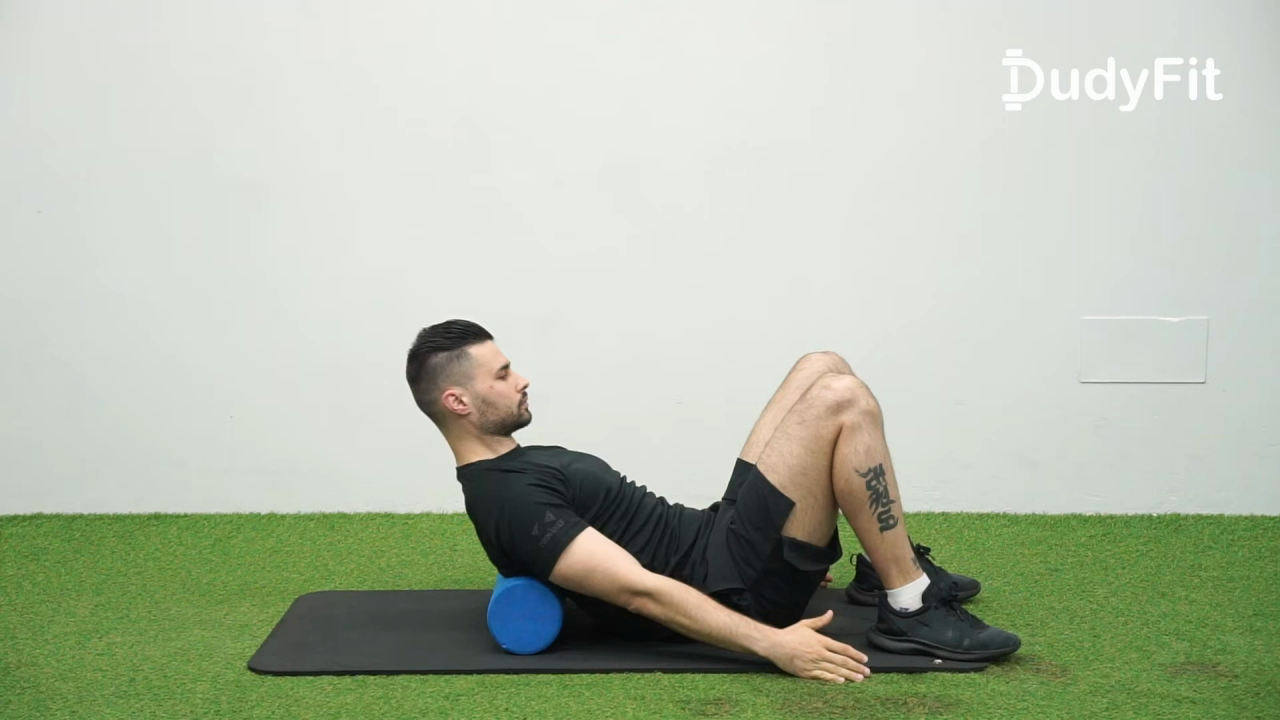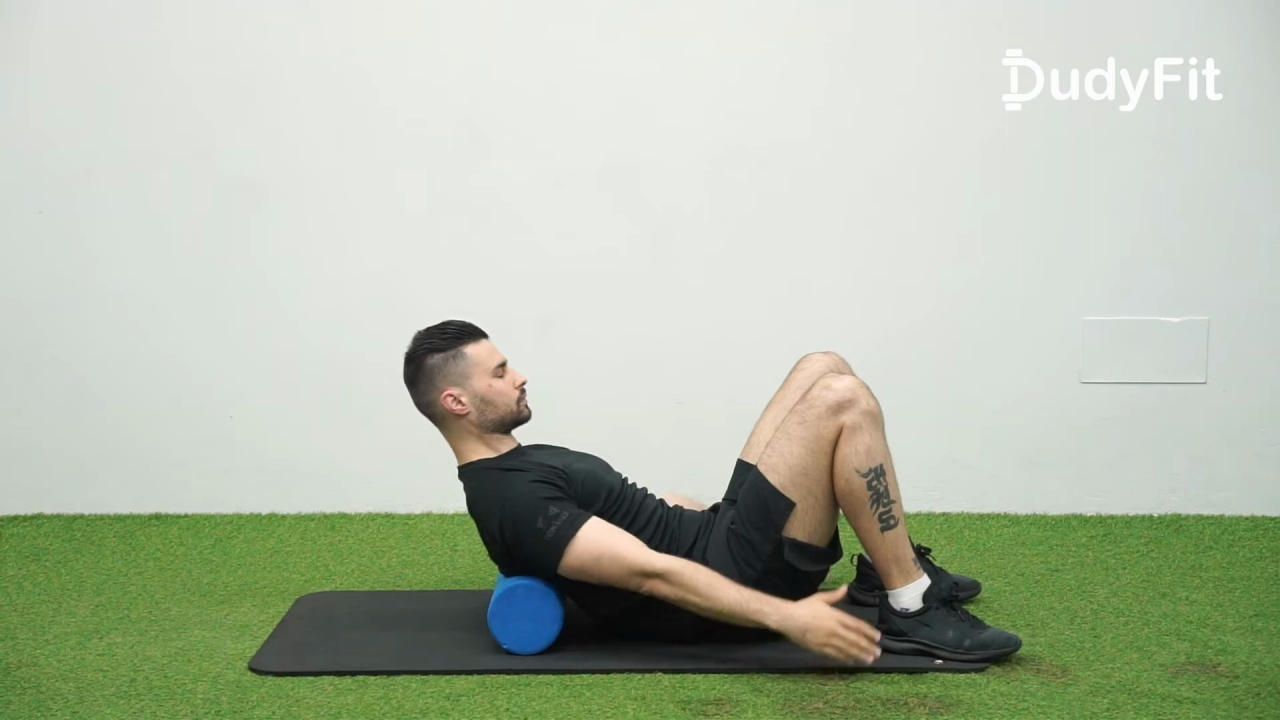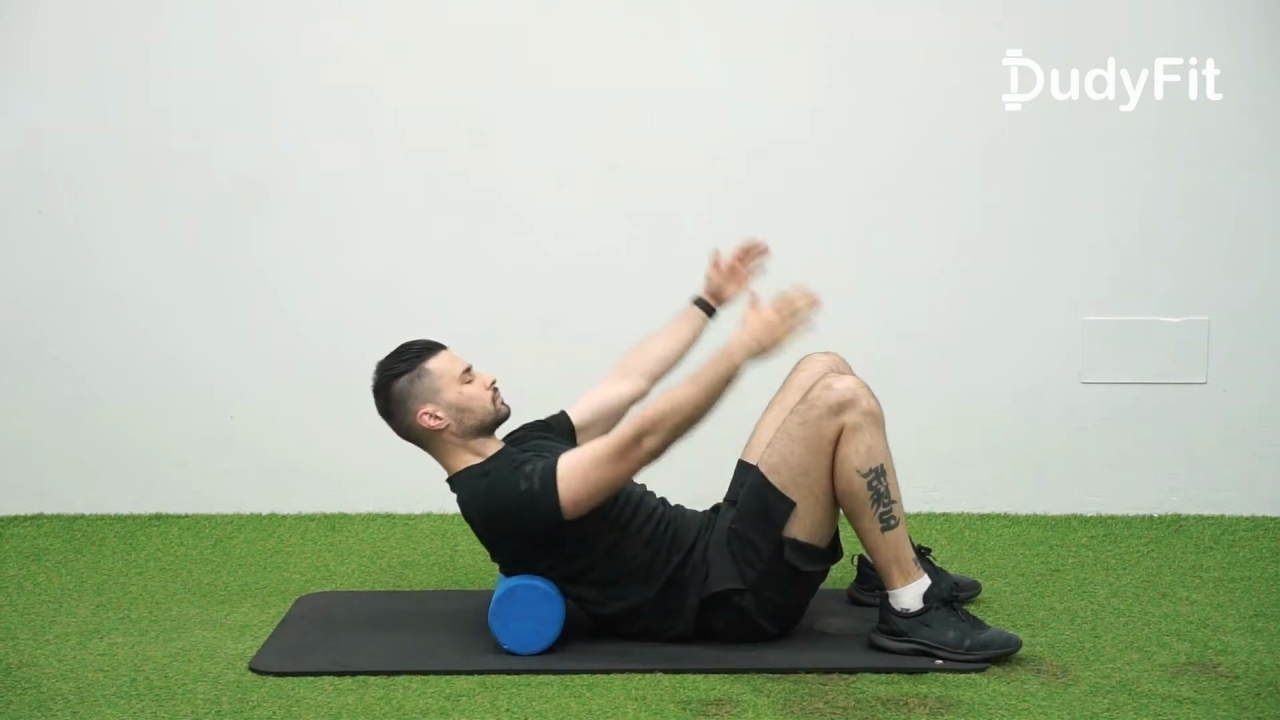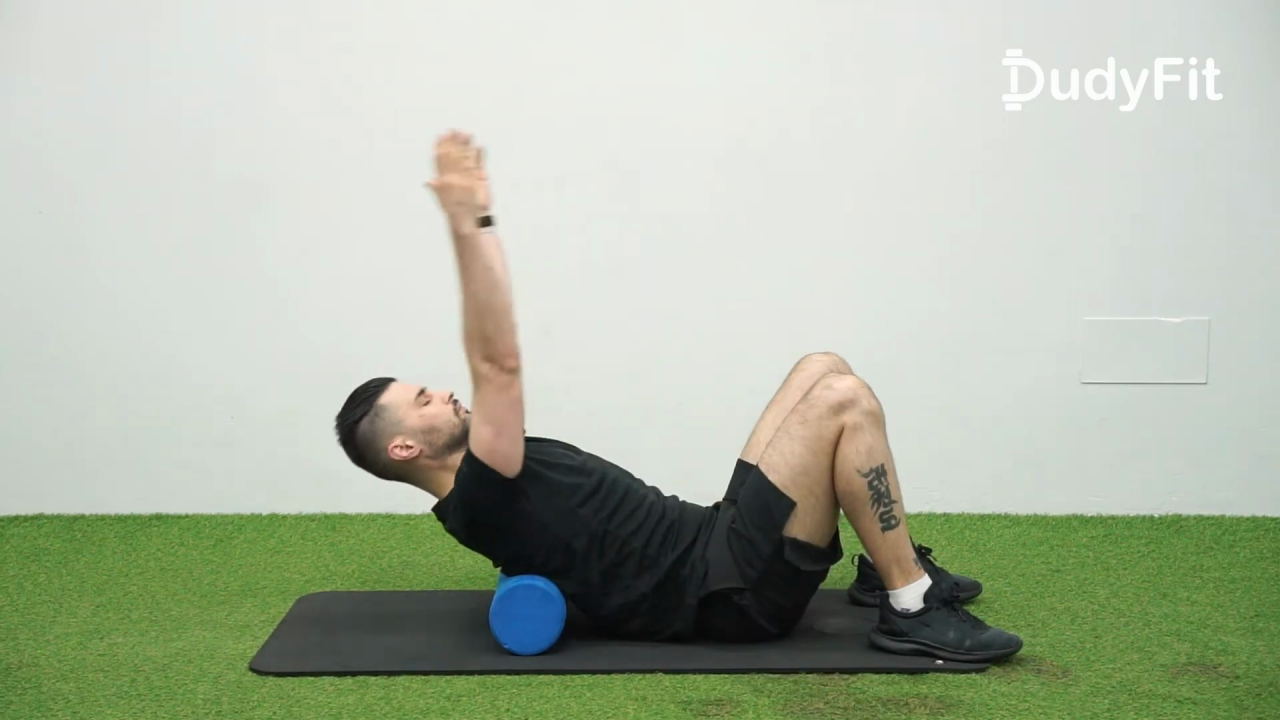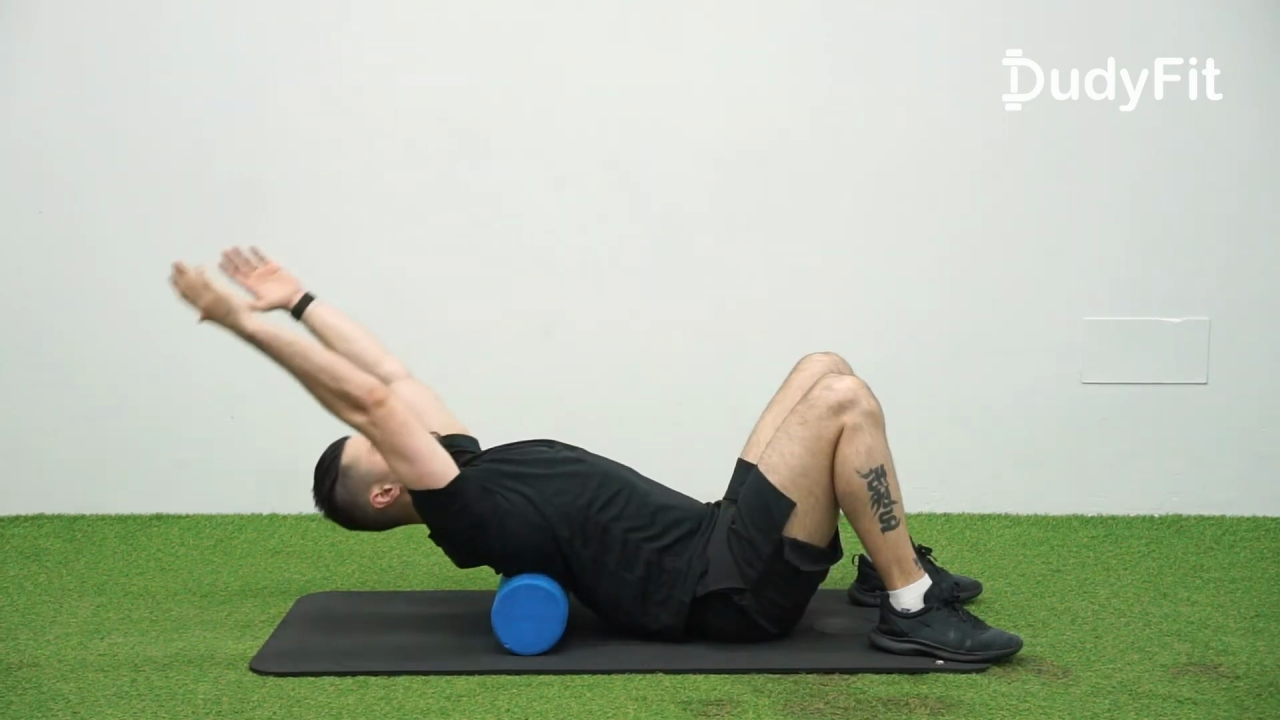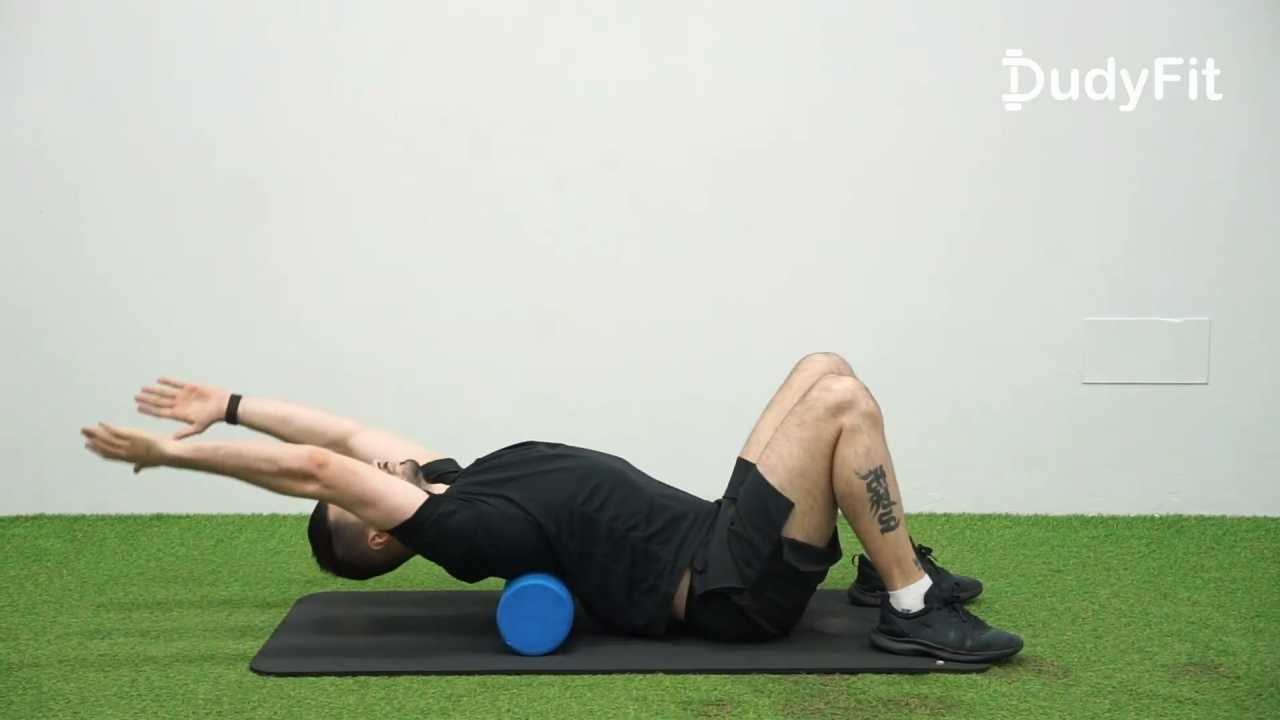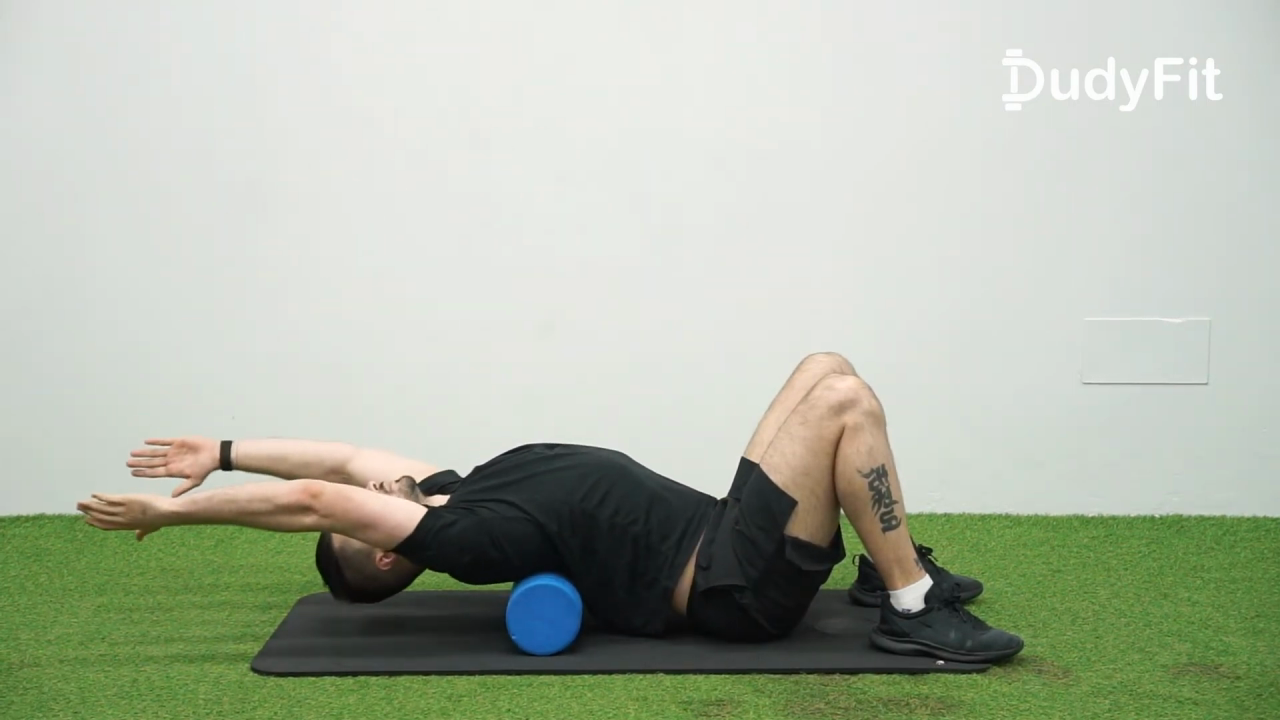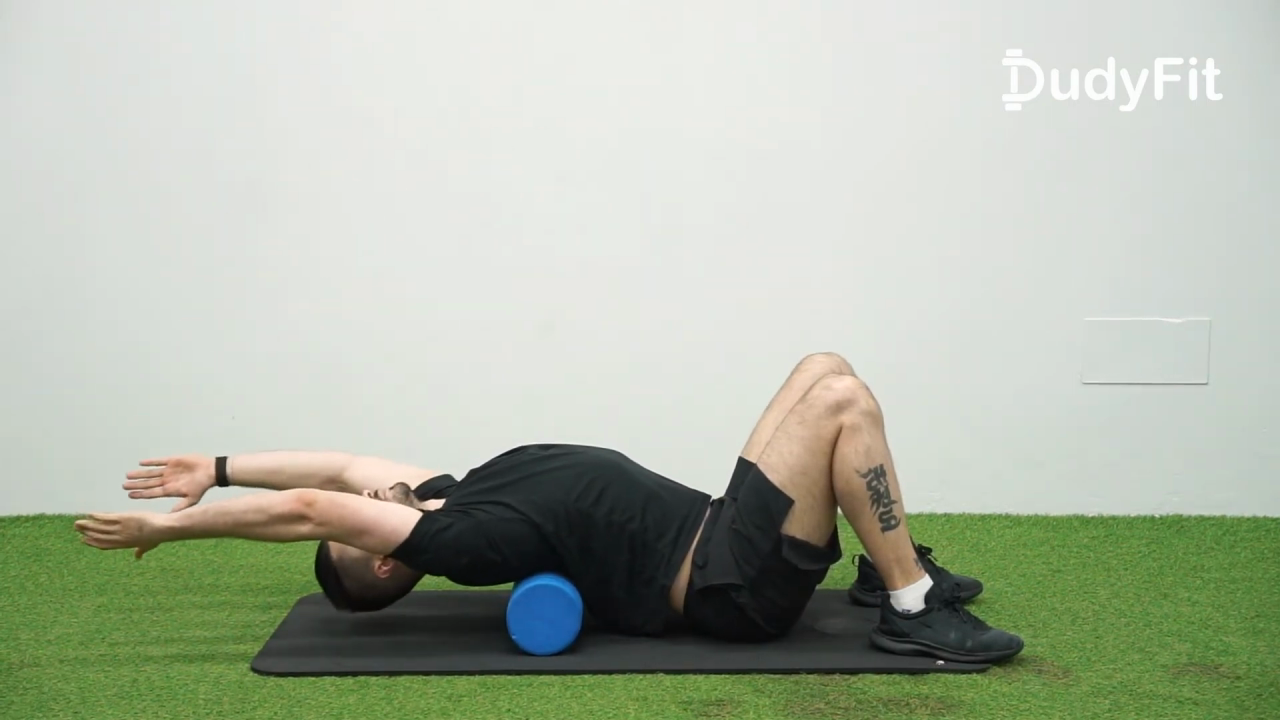
dt=0.4s
person 1, frame 1
left shoulder: (524, 468)
right shoulder: (509, 500)
right elbow: (641, 590)
right wrist: (773, 644)
left hip: (718, 539)
right hip: (738, 583)
left knee: (824, 370)
right knee: (845, 402)
left ankle: (890, 568)
right ankle: (911, 609)
person 1, frame 2
left shoulder: (523, 467)
right shoulder: (511, 499)
right elbow: (650, 573)
right wrist: (785, 616)
left hip: (719, 540)
right hip: (738, 573)
left knee: (823, 370)
right knee: (844, 401)
left ankle: (891, 567)
right ankle: (912, 609)
person 1, frame 3
left shoulder: (522, 451)
right shoulder: (506, 496)
left elbow: (626, 380)
right elbow: (638, 440)
left wrist: (707, 304)
right wrist: (743, 349)
left hip: (715, 550)
right hip: (732, 593)
left knee: (826, 373)
right knee: (842, 400)
left ankle: (891, 572)
right ankle: (912, 610)
person 1, frame 4
left shoulder: (490, 464)
right shoulder: (481, 501)
left elbow: (496, 359)
right elbow: (499, 363)
left wrist: (477, 220)
right wrist: (466, 228)
left hip: (712, 546)
right hip: (730, 590)
left knee: (823, 371)
right knee: (844, 403)
left ankle: (897, 570)
right ankle: (912, 610)
person 1, frame 5
left shoulder: (466, 474)
right shoulder: (469, 514)
left elbow: (393, 380)
right elbow: (369, 400)
left wrist: (298, 302)
right wrist: (243, 322)
left hip: (708, 545)
right hip: (727, 590)
left knee: (823, 370)
right knee: (842, 401)
left ankle: (890, 571)
right ankle: (911, 607)
person 1, frame 6
left shoulder: (455, 486)
right shoulder: (460, 529)
left elbow: (346, 433)
right elbow: (322, 466)
left wrist: (226, 407)
right wrist: (170, 451)
left hip: (718, 541)
right hip: (730, 585)
left knee: (825, 370)
right knee: (842, 402)
left ankle: (896, 571)
right ankle: (914, 609)
person 1, frame 7
left shoulder: (458, 494)
right shoulder: (465, 537)
left elbow: (342, 458)
right elbow: (318, 498)
left wrist: (220, 451)
right wrist: (168, 512)
left hip: (724, 540)
right hip: (735, 584)
left knee: (828, 370)
right knee: (845, 402)
left ankle: (893, 571)
right ankle: (911, 609)
person 1, frame 8
left shoulder: (452, 499)
right shoulder: (461, 540)
left elbow: (337, 467)
right elbow: (315, 506)
left wrist: (215, 468)
right wrist: (168, 525)
left hip: (721, 538)
right hip: (733, 582)
left knee: (826, 369)
right knee: (841, 401)
left ankle: (895, 570)
right ankle: (912, 610)
